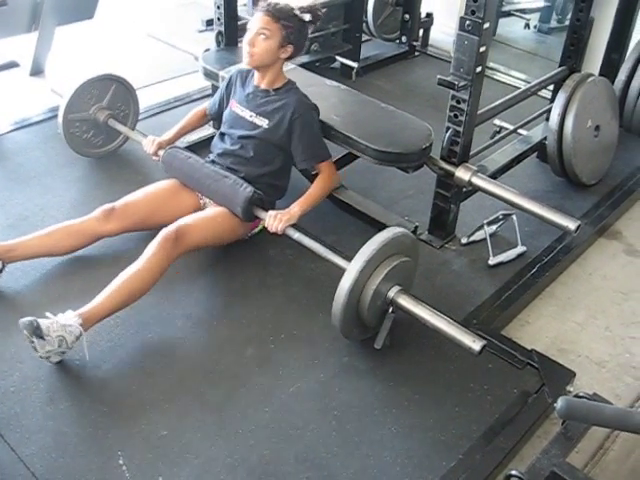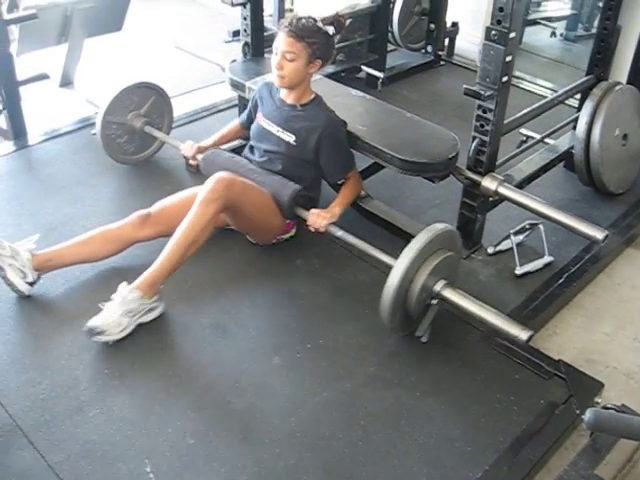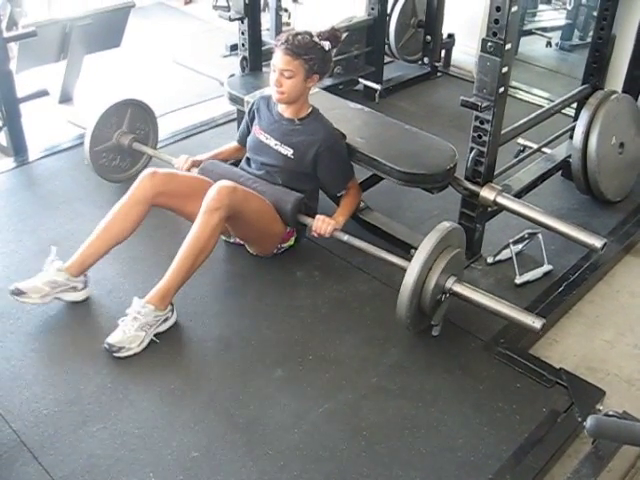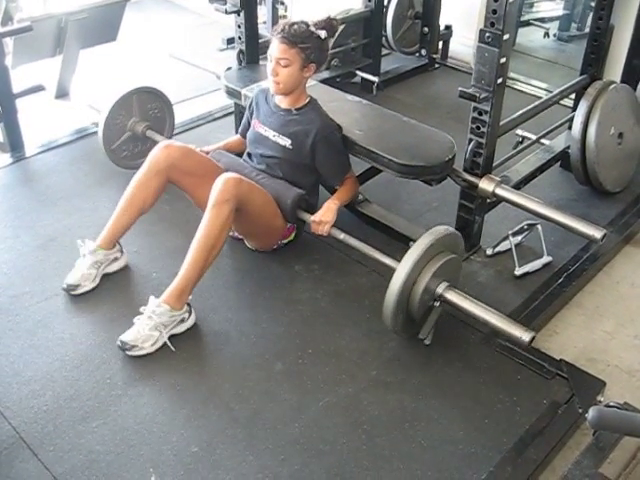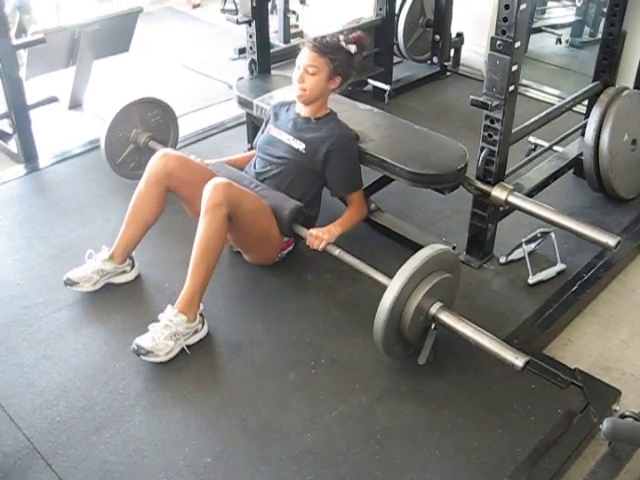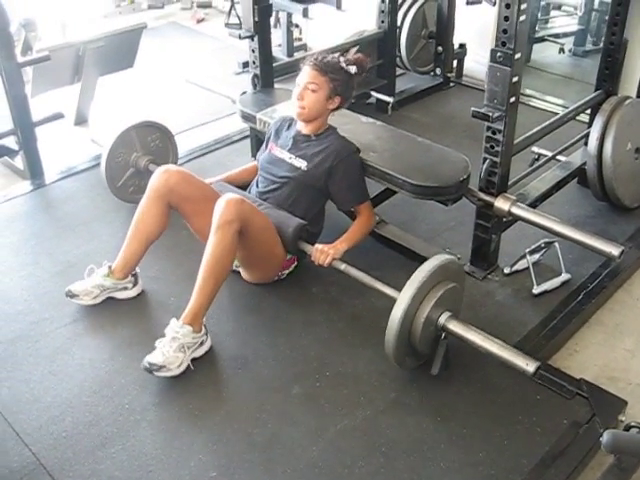
dt=0.5s
person 1, frame 1
left shoulder: (296, 108)
right shoulder: (238, 79)
left elbow: (328, 173)
right elbow: (207, 111)
left wrist: (292, 211)
right wrist: (167, 138)
left knee: (171, 238)
right knee: (109, 216)
left ankle: (73, 326)
person 1, frame 2
left shoulder: (324, 124)
right shoulder: (266, 91)
left elbow: (353, 179)
left wrist: (330, 212)
right wrist: (205, 146)
left hip: (278, 215)
right hip: (233, 194)
left knee: (222, 183)
right knee: (143, 221)
left ankle: (142, 294)
right ankle: (31, 263)
person 1, frame 3
left shoulder: (322, 137)
right shoulder: (262, 105)
left elbow: (352, 190)
left wrist: (335, 220)
right wrist: (200, 159)
left hip: (276, 227)
right hip: (234, 207)
left knee: (223, 193)
right knee: (152, 180)
left ankle: (156, 307)
right ankle: (68, 275)
person 1, frame 4
left shoulder: (319, 127)
right shoulder: (261, 98)
left elbow: (349, 182)
left wrist: (331, 206)
right wrist: (206, 152)
left hip: (276, 221)
right hip: (235, 202)
left knee: (229, 184)
right knee: (167, 153)
left ankle: (173, 307)
right ankle: (105, 250)
person 1, frame 5
left shoulder: (337, 138)
right shoulder: (280, 111)
left elbow: (358, 205)
left wrist: (332, 230)
right wrist: (212, 164)
left hip: (274, 233)
right hip: (236, 208)
left knee: (218, 189)
right knee: (166, 161)
left ankle: (186, 317)
right ankle: (117, 261)
person 1, frame 6
left shoulder: (339, 152)
right shoulder: (282, 126)
left elbow: (366, 214)
left wrist: (338, 246)
right wrist: (210, 182)
left hip: (275, 253)
right hip: (235, 233)
left knee: (231, 204)
right knee: (168, 178)
left ankle: (189, 331)
right ankle: (119, 276)
